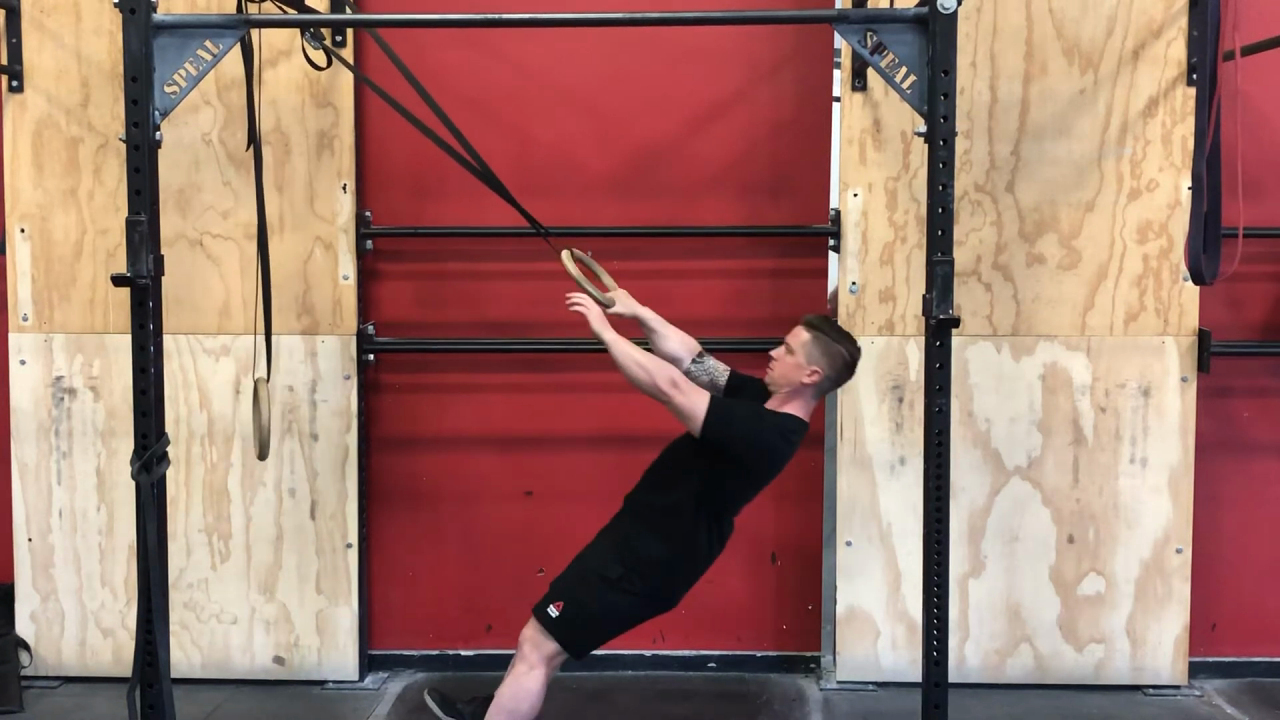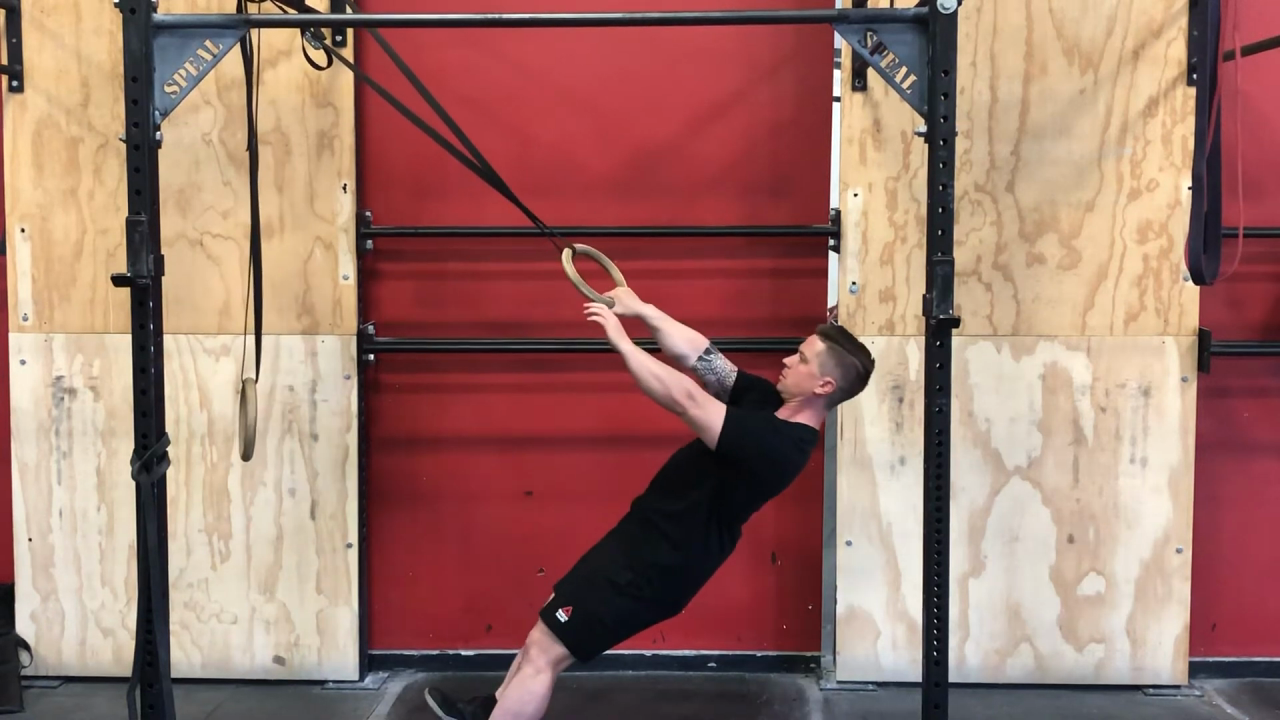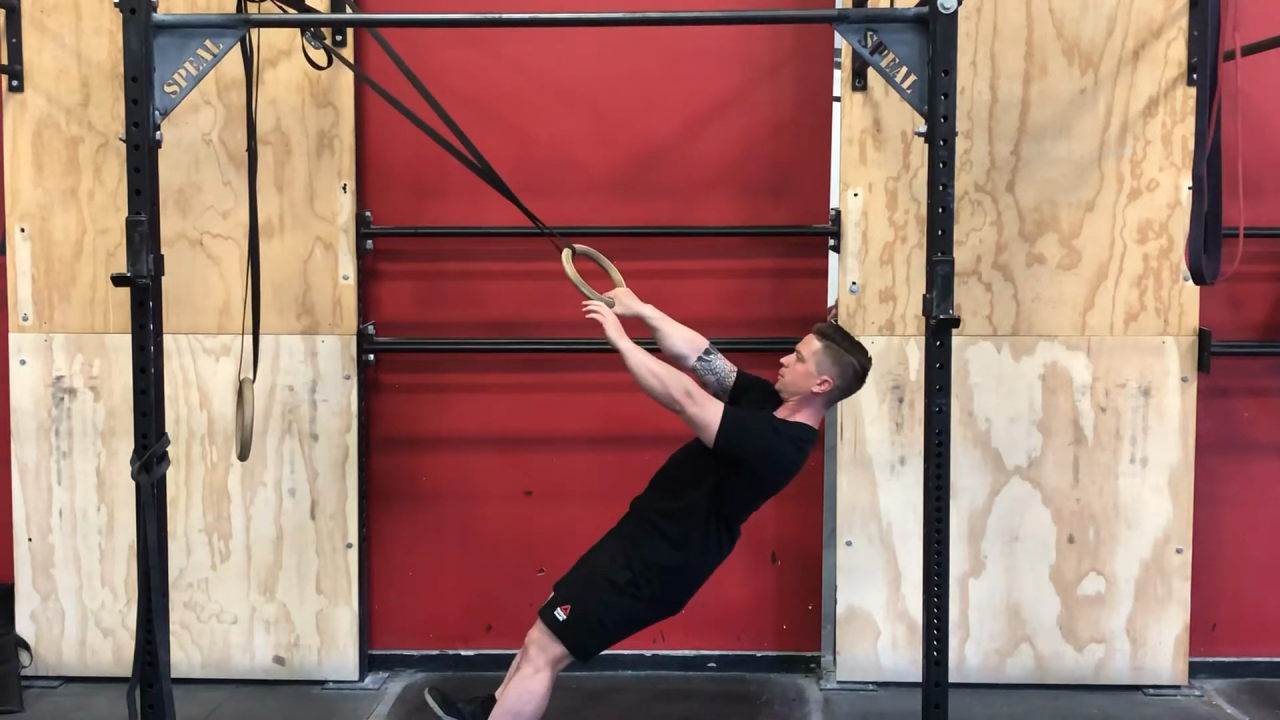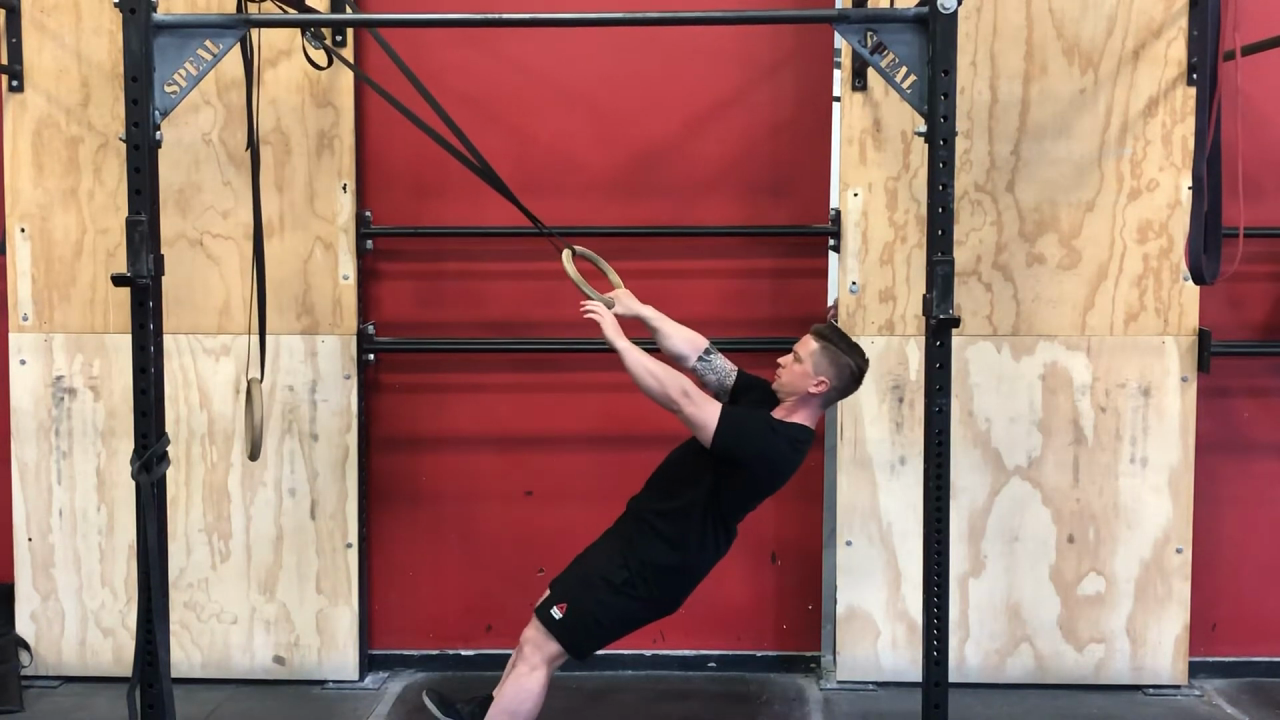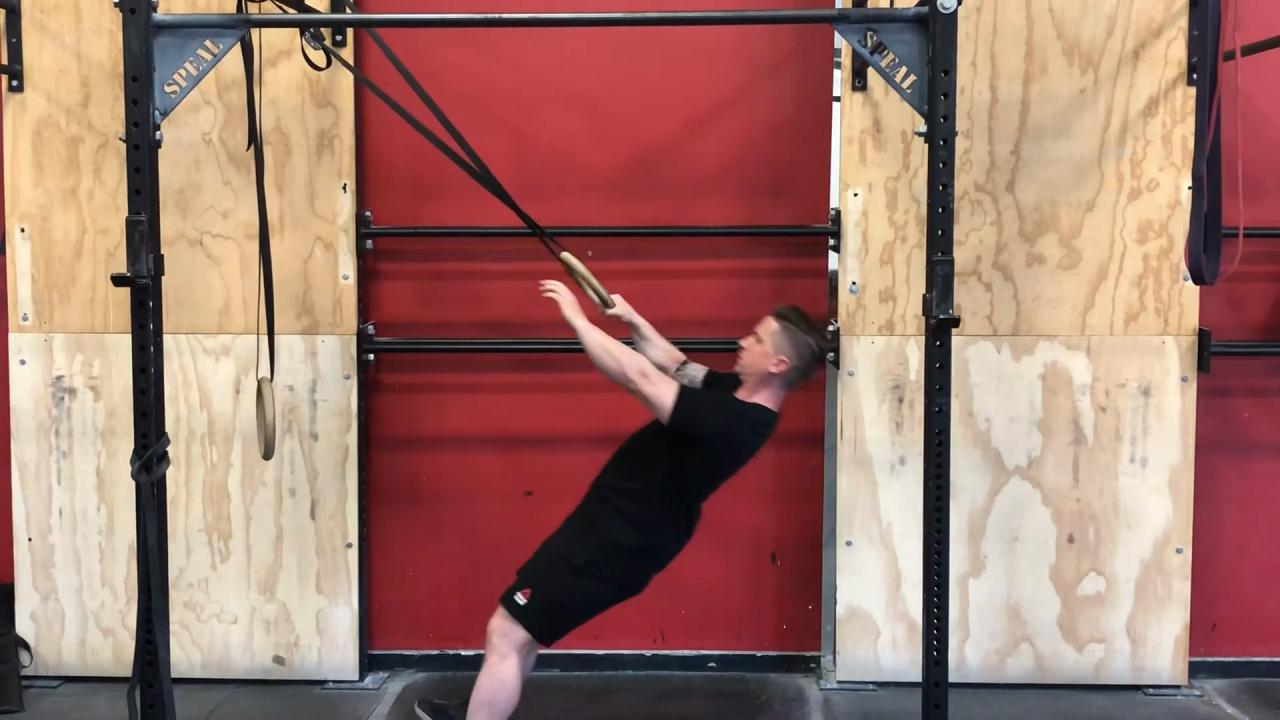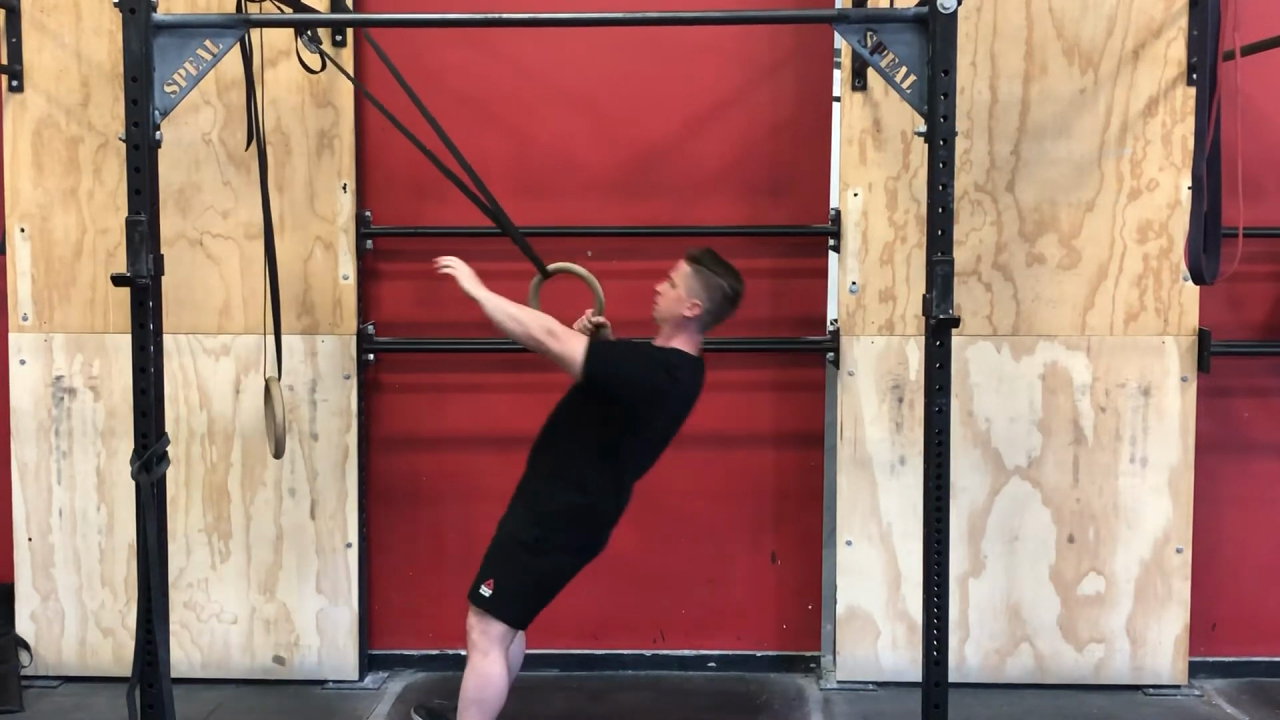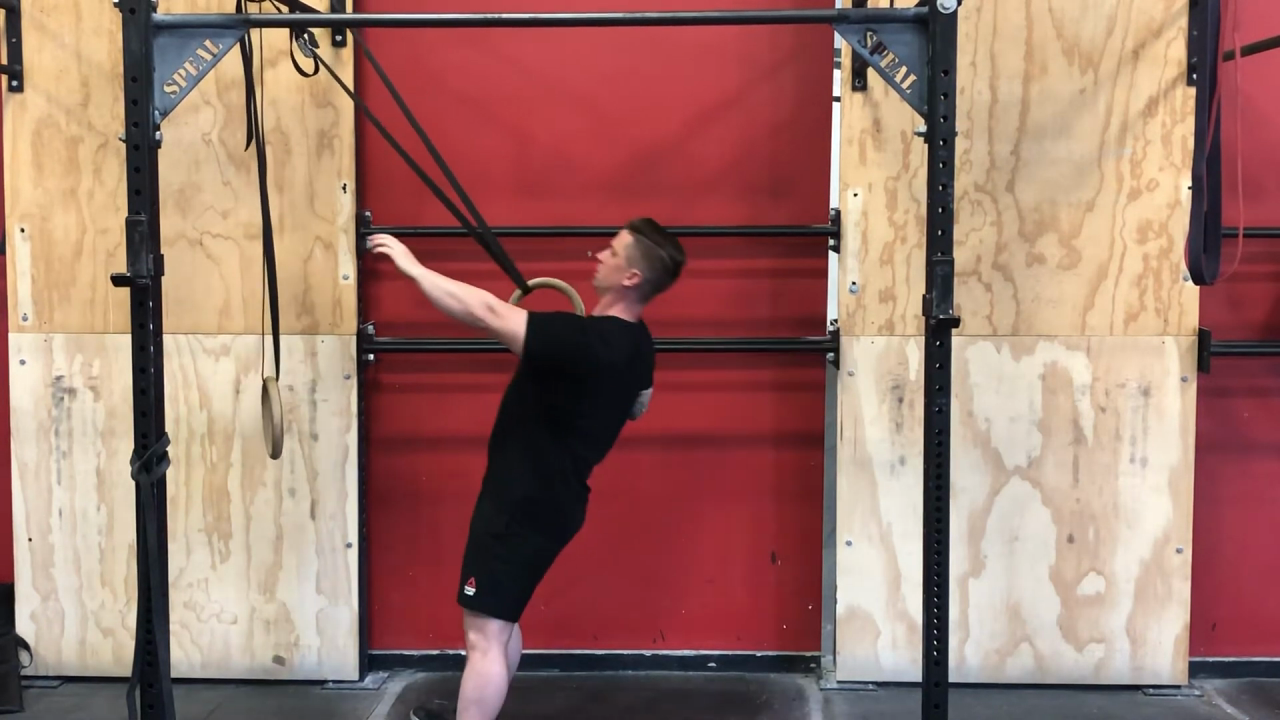
dt=0.3s
person 1, frame 1
left shoulder: (762, 434)
right shoulder: (764, 404)
left elbow: (671, 387)
right elbow: (691, 360)
left wrist: (604, 330)
right wrist: (639, 313)
left hip: (646, 560)
right hip: (644, 541)
left knee: (537, 646)
right knee: (547, 624)
person 1, frame 2
left shoulder: (779, 446)
right shoulder: (769, 403)
left elbow: (685, 400)
right elbow: (699, 355)
left wrist: (620, 340)
right wrist: (640, 310)
left hip: (653, 564)
right hip: (647, 538)
left knee: (543, 651)
right knee: (552, 618)
person 1, frame 3
left shoulder: (777, 444)
right shoulder: (768, 405)
left elbow: (684, 398)
right elbow: (698, 356)
left wrist: (620, 339)
right wrist: (640, 310)
left hip: (654, 564)
right hip: (645, 538)
left knee: (543, 650)
right knee: (550, 620)
person 1, frame 4
left shoulder: (773, 444)
right shoulder: (768, 405)
left elbow: (681, 397)
right elbow: (699, 356)
left wrist: (616, 338)
right wrist: (641, 312)
left hip: (649, 561)
right hip: (644, 538)
left knee: (537, 647)
right knee: (544, 621)
person 1, frame 5
left shoulder: (733, 422)
right shoulder: (738, 397)
left elbow: (640, 378)
right elbow: (674, 367)
left wrist: (578, 319)
right wrist: (632, 320)
left hip: (612, 543)
right hip: (614, 526)
left knee: (506, 635)
right knee: (520, 623)
person 1, frame 6
left shoulder: (652, 372)
right shoulder: (676, 366)
left elbow: (549, 338)
left wrist: (475, 288)
right wrist: (604, 337)
left hip: (557, 515)
right hip: (572, 508)
left knee: (487, 631)
right knee: (504, 623)
person 1, frame 7
left shoulder: (588, 341)
right shoulder: (630, 342)
left elbow: (488, 313)
right elbow: (636, 407)
left wrist: (412, 266)
left hip: (524, 503)
right hip: (545, 498)
left knee: (485, 634)
right knee: (501, 622)
